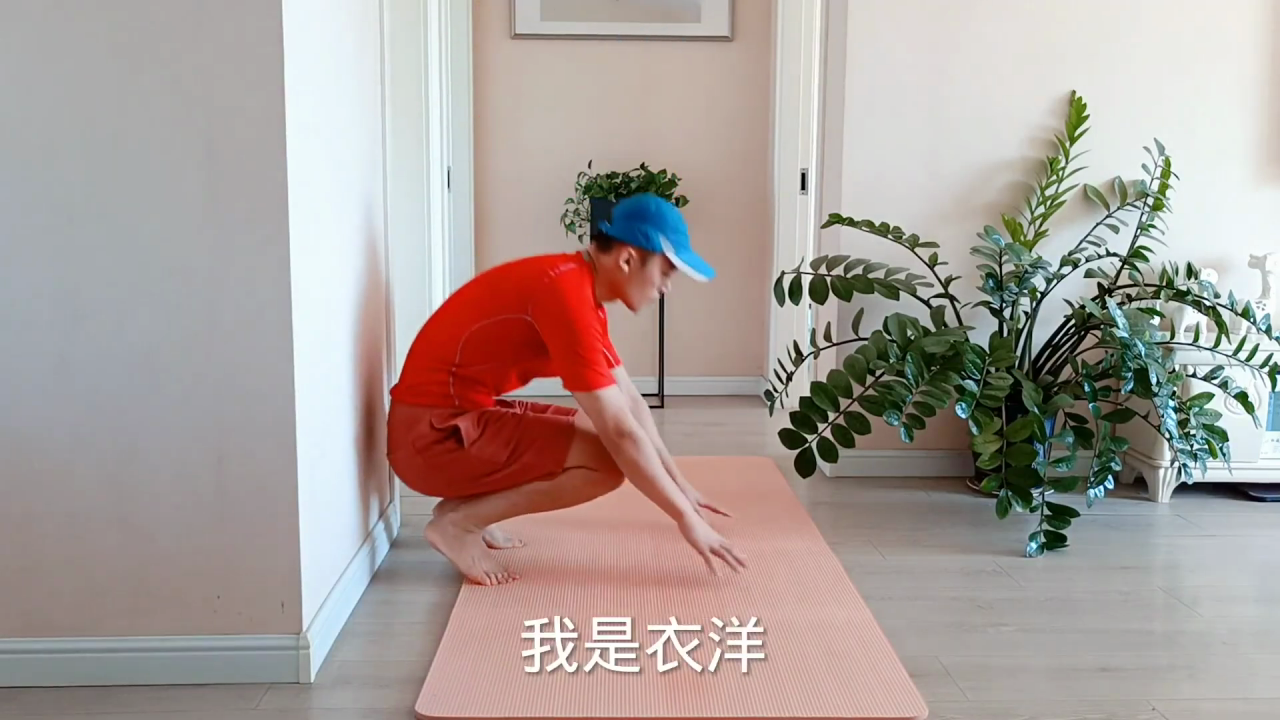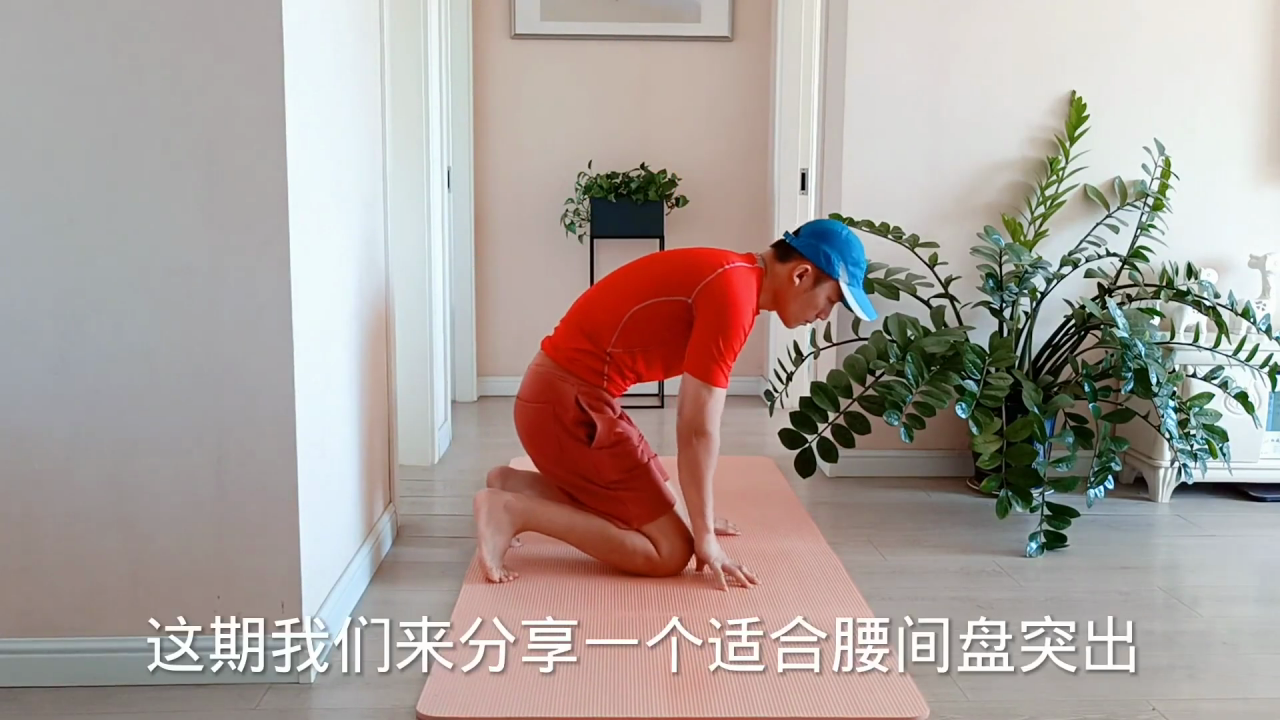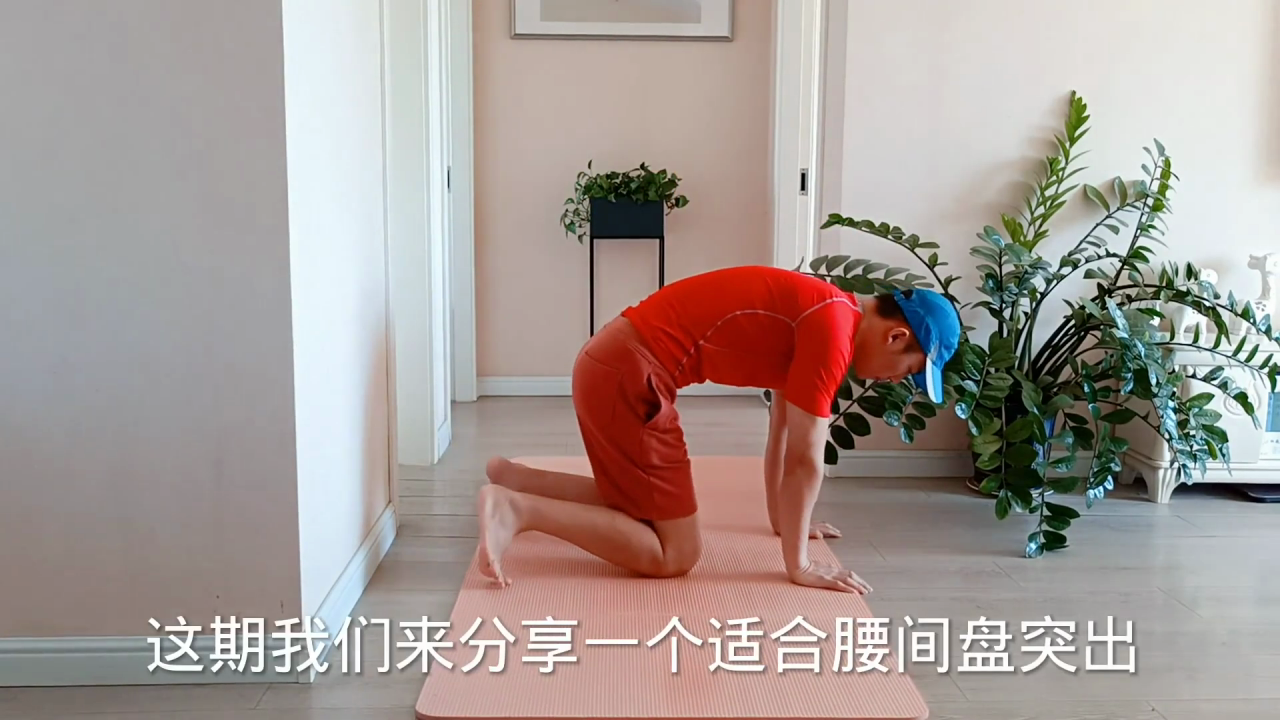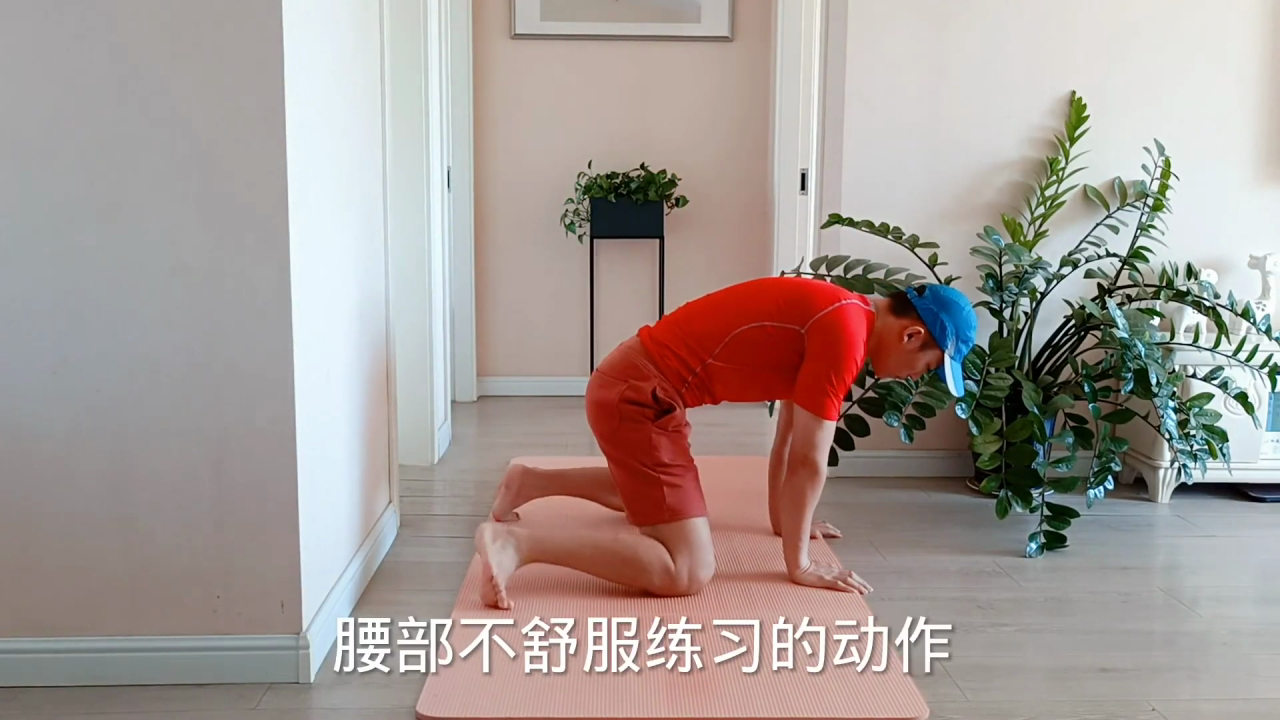
dt=1s
person 1, frame 1
left shoulder: (582, 288)
right shoulder: (567, 297)
left elbow: (629, 403)
right elbow: (620, 431)
left wrist: (680, 489)
right wrist: (687, 519)
left hip: (451, 414)
right hip: (432, 436)
left knee: (599, 434)
right knee: (606, 461)
left ankle: (466, 502)
right ankle: (459, 523)
person 1, frame 2
left shoulder: (734, 277)
right shoulder: (733, 294)
left elbow: (697, 416)
right elbow: (698, 428)
left wrist: (702, 515)
right wrist: (705, 534)
left hip: (563, 389)
right hip: (568, 400)
left knee: (650, 509)
right knee: (671, 552)
left ankle: (517, 484)
right ankle: (513, 510)
person 1, frame 3
left shoulder: (819, 312)
right shoulder: (833, 329)
left elbow: (783, 430)
right elbow: (805, 459)
left wrist: (783, 519)
right wrist: (798, 564)
left hip: (611, 361)
right hip: (628, 375)
left knee: (638, 509)
right knee: (674, 554)
left ankle: (516, 479)
right ankle: (515, 507)
person 1, frame 4
left shoulder: (836, 313)
right shoulder: (845, 332)
left elbow: (789, 432)
right elbow: (808, 459)
left wrist: (783, 520)
right wrist: (798, 563)
left hip: (632, 382)
right hip: (638, 396)
left knee: (658, 495)
right knee: (687, 572)
left ankle: (534, 481)
right ankle: (514, 542)
